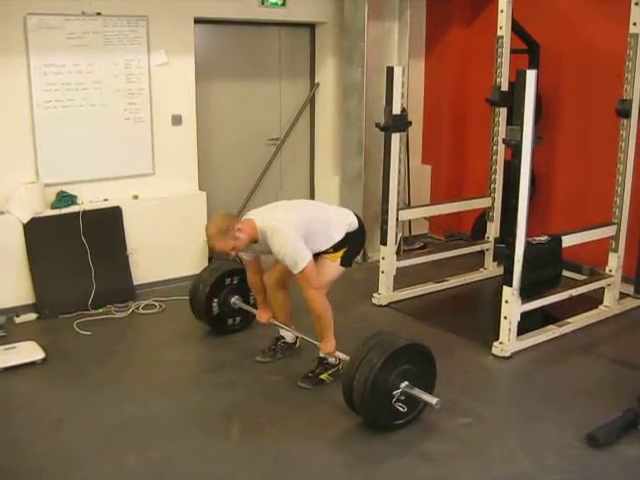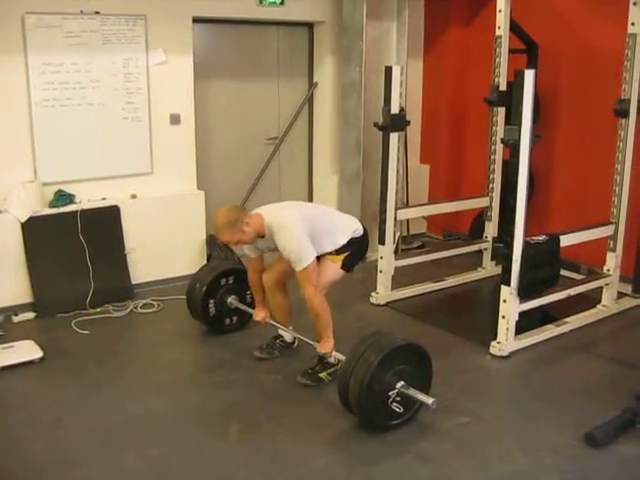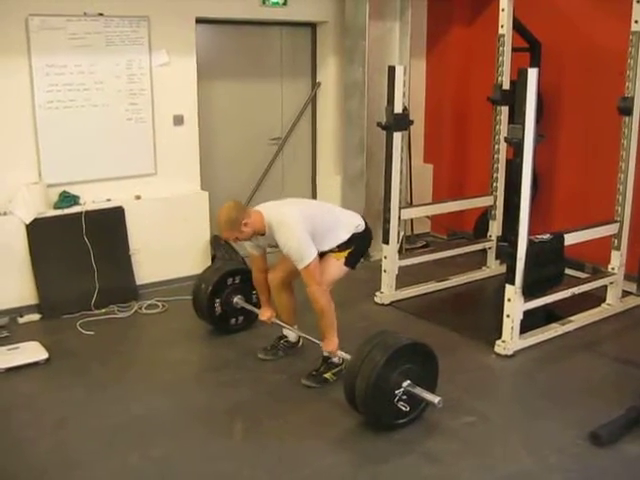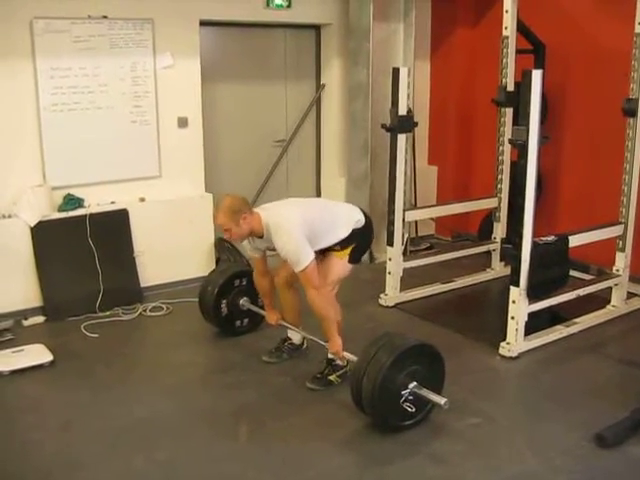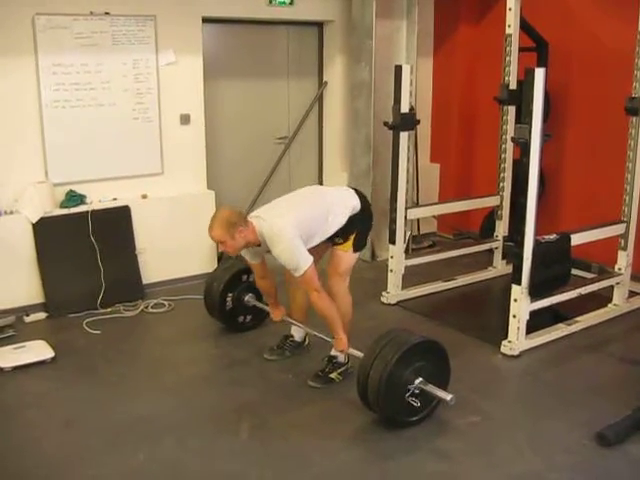
dt=0.3s
person 1, frame 1
left shoulder: (281, 236)
right shoulder: (245, 231)
left elbow: (313, 289)
right elbow: (254, 273)
left wrist: (328, 339)
right wrist: (263, 307)
left hip: (347, 232)
right hip: (319, 231)
left knee: (311, 290)
right knee: (272, 279)
left ankle: (330, 361)
right ankle: (288, 339)
person 1, frame 2
left shoulder: (287, 232)
right shoulder: (250, 229)
left elbow: (312, 288)
right elbow: (255, 272)
left wrist: (327, 339)
right wrist: (260, 305)
left hip: (351, 238)
right hip: (320, 236)
left knee: (310, 291)
right knee: (270, 279)
left ankle: (328, 359)
right ankle: (286, 338)
person 1, frame 3
left shoulder: (288, 230)
right shoulder: (252, 224)
left elbow: (316, 285)
right elbow: (259, 271)
left wrist: (331, 337)
right wrist: (266, 305)
left hip: (353, 234)
right hip: (323, 233)
left knee: (316, 289)
right knee: (276, 279)
left ankle: (333, 359)
right ankle: (290, 338)
person 1, frame 4
left shoulder: (286, 233)
right shoulder: (251, 230)
left elbow: (314, 289)
right elbow: (261, 274)
left wrist: (334, 338)
right wrist: (270, 308)
left hip: (354, 228)
right hip: (327, 229)
left knee: (324, 288)
right knee: (282, 279)
left ankle: (337, 362)
right ankle: (295, 340)
person 1, frame 5
left shoulder: (281, 241)
right shoulder: (249, 233)
left elbow: (315, 291)
right elbow: (262, 277)
left wrist: (339, 335)
right wrist: (275, 306)
left hip: (352, 210)
right hip: (325, 207)
left knee: (335, 283)
right knee: (296, 276)
left ankle: (339, 359)
right ankle: (297, 337)
